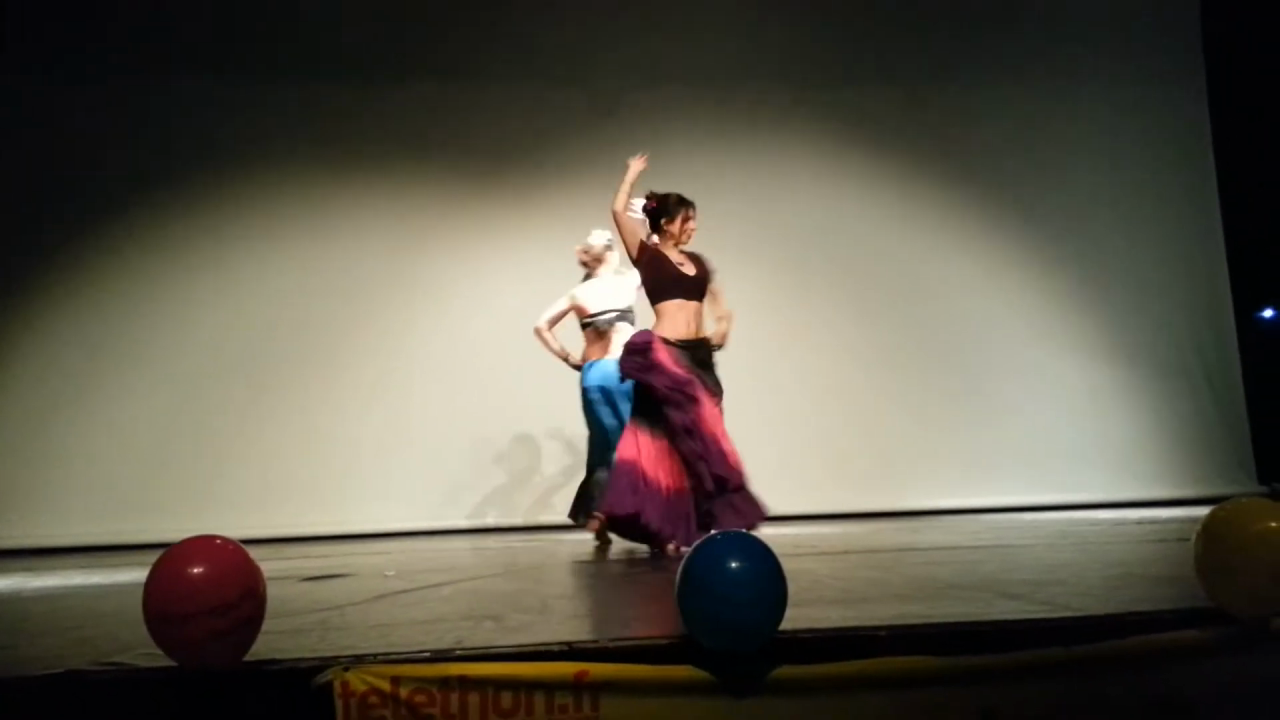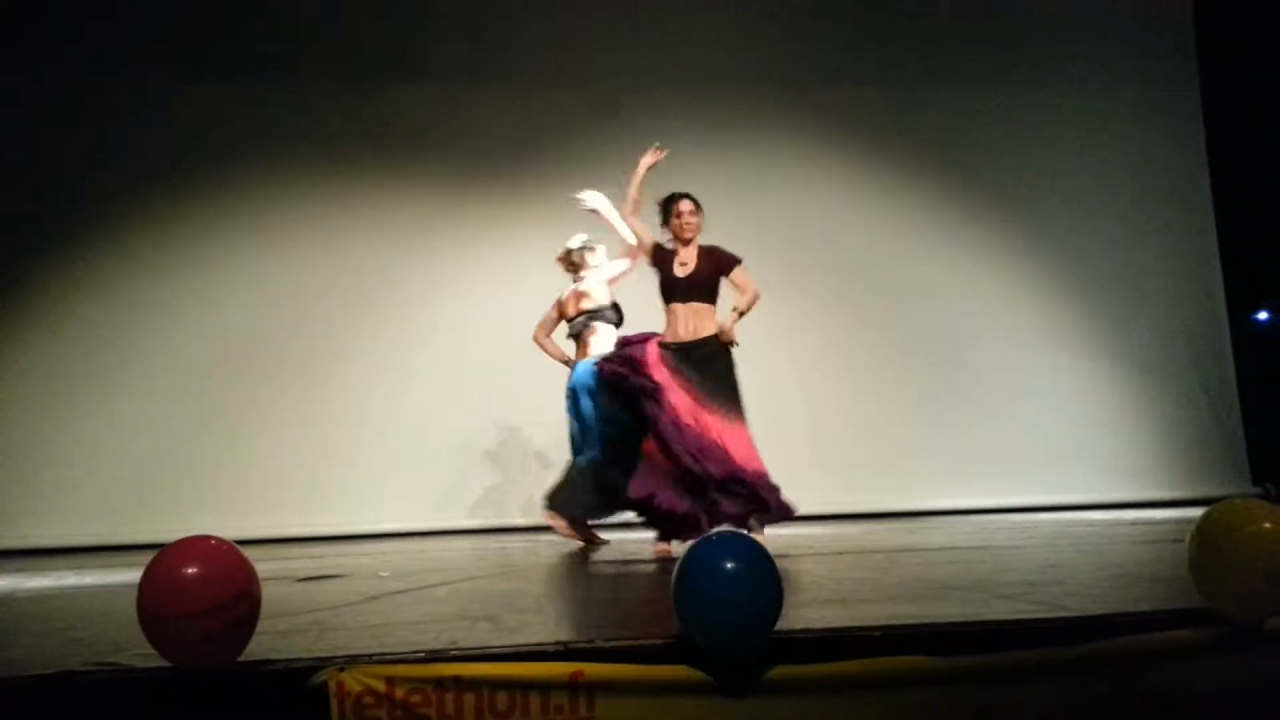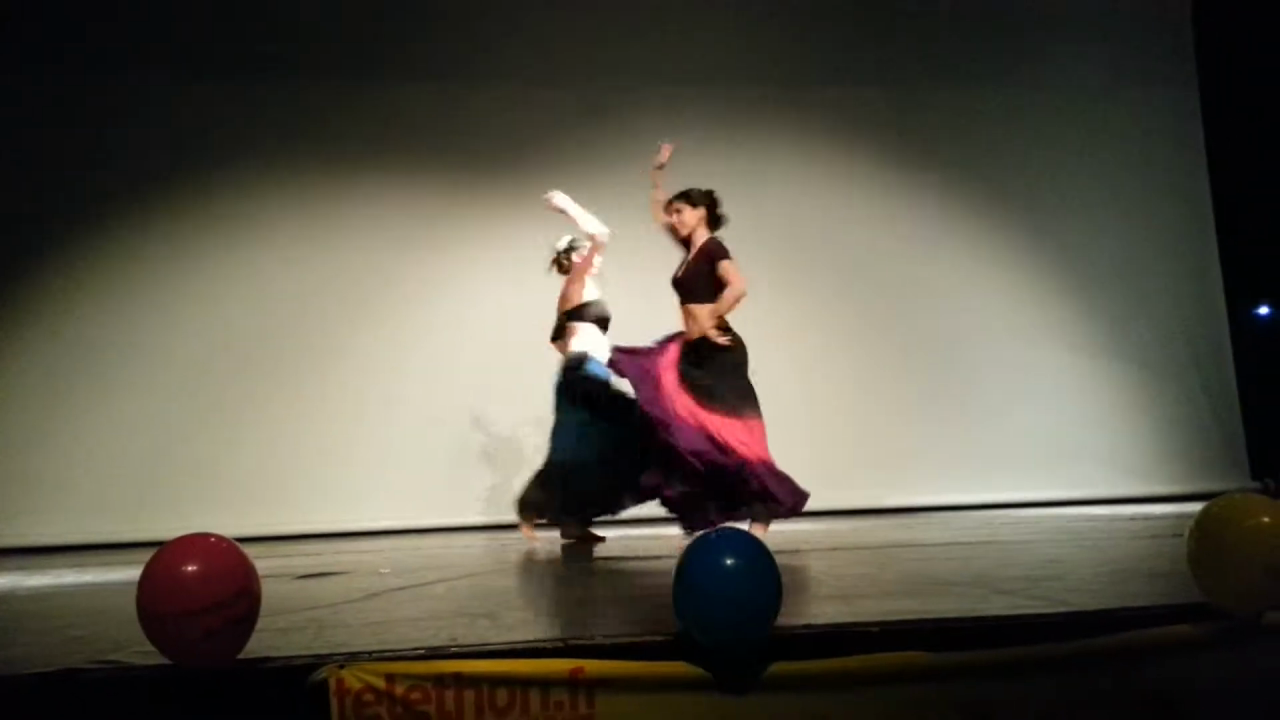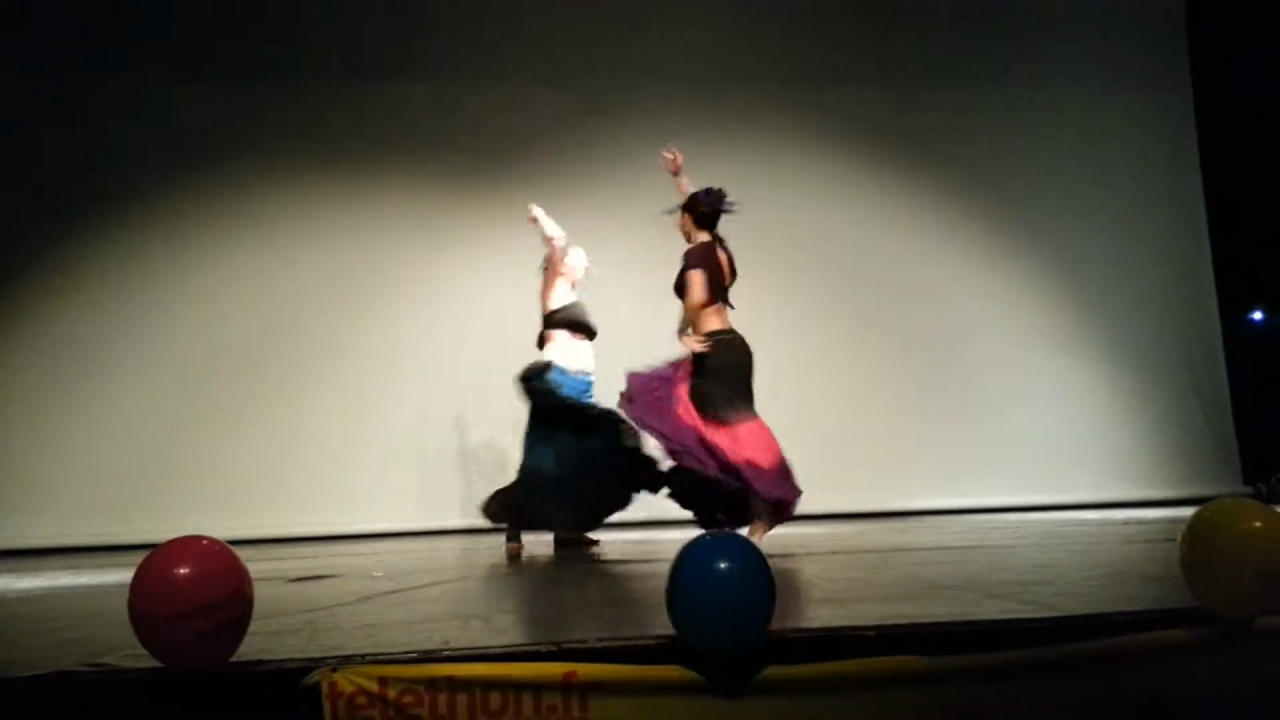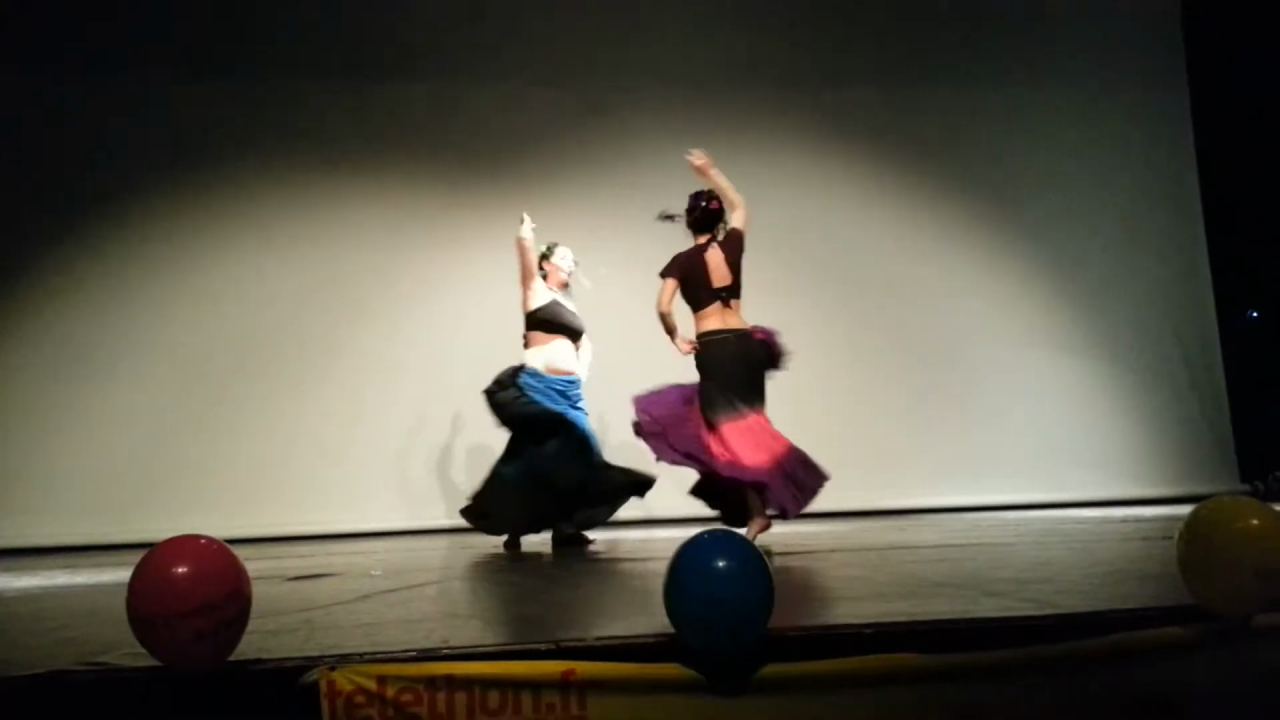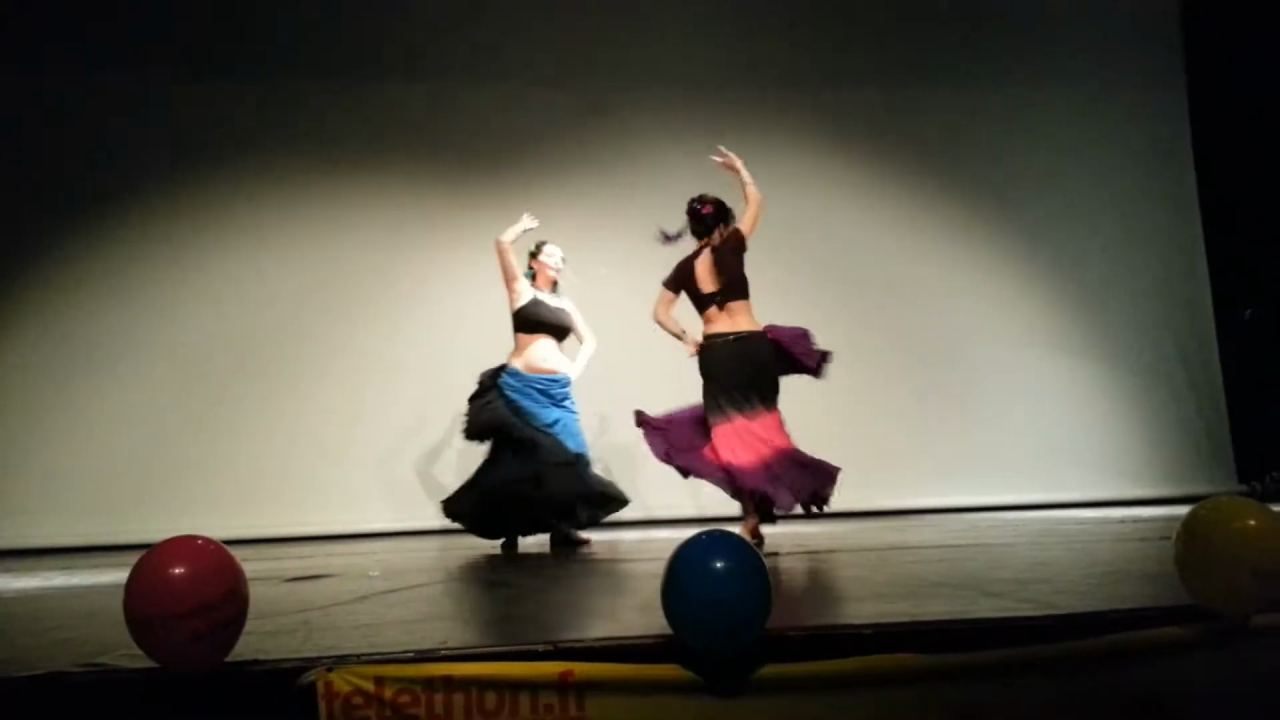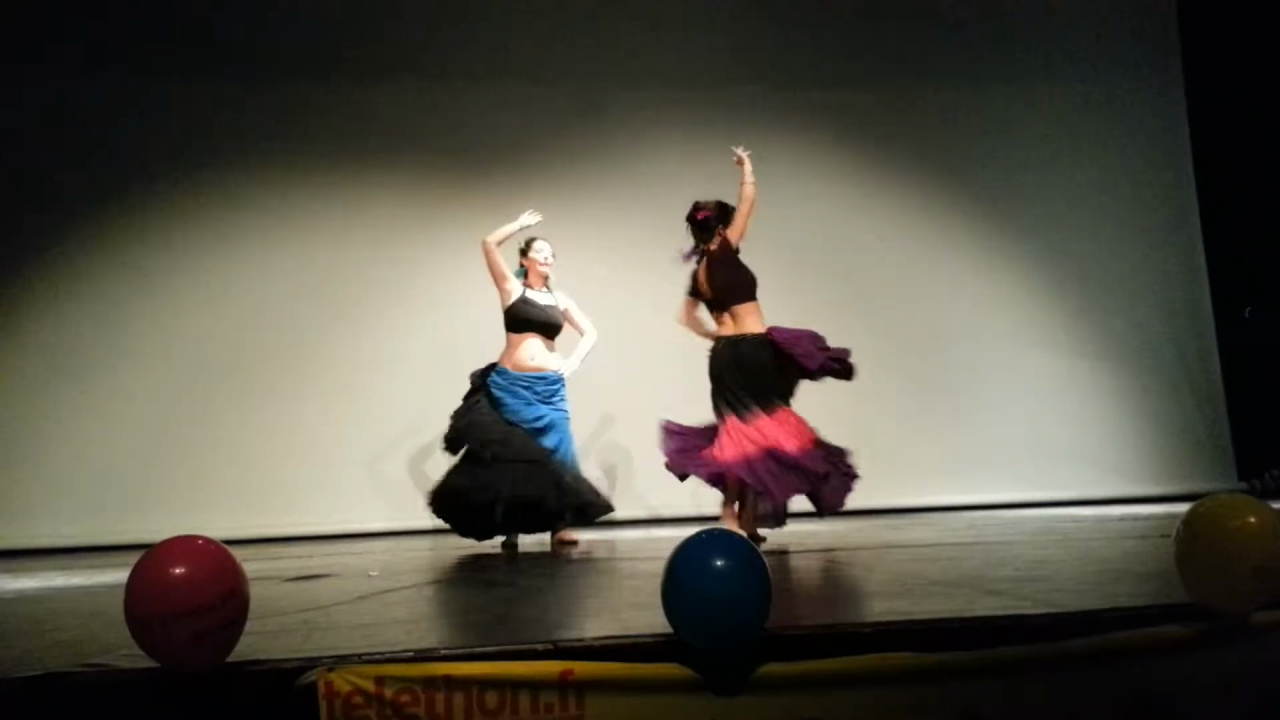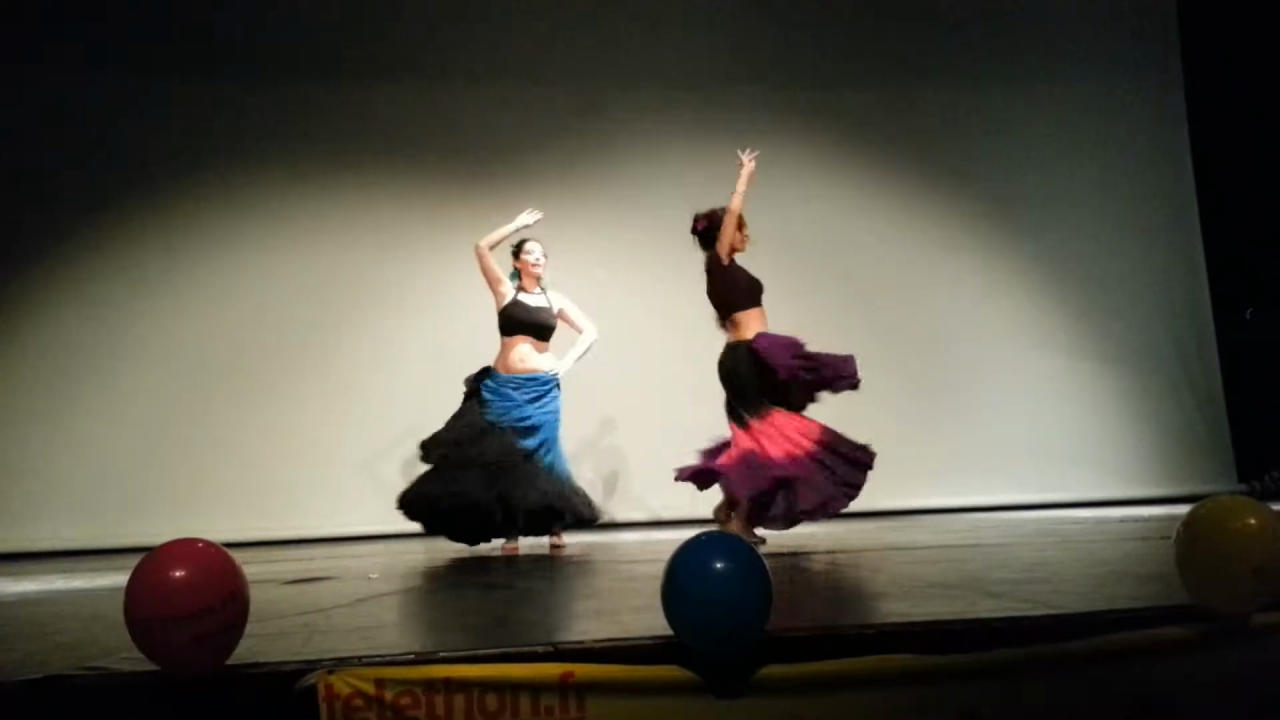
dt=0.1s
person 1, frame 1
left shoulder: (698, 262)
right shoulder: (646, 255)
left elbow: (718, 302)
right elbow: (618, 211)
left wrist: (722, 326)
right wrist: (633, 173)
left hip: (696, 355)
right hip: (662, 355)
left knee: (702, 437)
right knee: (666, 438)
right ankle: (666, 527)
person 1, frame 2
left shoulder: (715, 255)
right shoulder: (662, 256)
left elbow: (751, 290)
right elbow: (628, 214)
left wrist: (734, 319)
right wrist: (641, 168)
left hip: (709, 356)
right hip: (671, 356)
left knee: (723, 436)
right knee: (673, 440)
left ankle: (748, 517)
right ankle: (672, 527)
person 1, frame 3
left shoulder: (713, 249)
right shoulder: (692, 249)
left elbow: (739, 287)
right elbow: (657, 210)
left wrist: (712, 323)
right wrist: (659, 170)
left hip: (718, 353)
right hip: (691, 354)
left knee: (732, 432)
right knee: (688, 434)
left ankle: (759, 515)
right ankle: (698, 518)
person 1, frame 4
left shoulder: (696, 255)
right shoulder: (717, 248)
left elbow: (697, 298)
right elbow: (699, 207)
left wrist: (686, 333)
right wrist: (679, 177)
left hip: (715, 352)
right hip: (729, 347)
left knee: (731, 431)
right knee: (717, 430)
left ankle: (760, 515)
right ankle: (729, 515)
person 1, frame 5
left shoulder: (681, 262)
right shoulder: (732, 244)
left elbow: (663, 307)
right elbow: (738, 204)
left wrist: (676, 337)
right wrist: (710, 171)
left hip: (721, 353)
right hip: (749, 343)
left knee: (730, 431)
right knee: (743, 426)
left ankle: (755, 511)
right ankle: (757, 507)
person 1, frame 6
left shoulder: (681, 267)
right shoulder: (730, 249)
left elbow: (659, 315)
right elbow: (755, 201)
left wrist: (690, 339)
right wrist: (738, 165)
left hip: (714, 352)
right hip: (750, 345)
left knee: (731, 428)
right knee: (756, 425)
left ankle: (750, 513)
right ankle: (753, 515)
person 1, frame 7
left shoulder: (701, 271)
right shoulder: (727, 254)
left elbow: (689, 317)
right elbow: (748, 200)
right wrist: (747, 167)
left hip: (725, 355)
right hip: (755, 348)
left knee: (742, 430)
right knee: (771, 428)
left ankle: (734, 515)
right ankle: (752, 515)
person 1, frame 8
left shoulder: (723, 274)
right shoulder: (721, 265)
right elbow: (732, 211)
right wrist: (746, 174)
left hip: (742, 357)
right hip: (753, 356)
left knee: (757, 436)
right knee: (770, 432)
left ankle: (733, 515)
right ankle: (732, 515)
person 2, frame 1
left shoulder: (577, 294)
right shoulder: (624, 281)
left elbow: (541, 326)
left wrist: (570, 358)
left hip: (594, 374)
right hip: (623, 372)
left knee: (605, 445)
left ankle: (594, 513)
person 2, frame 2
left shoulder: (564, 297)
right shoulder: (598, 282)
left elbow: (539, 335)
right elbow: (633, 247)
right wrist: (606, 209)
left hip: (583, 376)
right hip: (601, 371)
left knee: (596, 447)
right knee: (605, 446)
left ankle: (577, 519)
right ankle: (562, 508)
person 2, frame 3
left shoulder: (572, 294)
right shoulder: (577, 282)
left elbow: (557, 337)
right elbow: (599, 236)
right wrist: (570, 207)
left hip: (581, 374)
right hip: (585, 371)
left knee: (593, 444)
right knee: (575, 448)
left ankle: (572, 519)
right ankle: (533, 509)
person 2, frame 4
left shoulder: (573, 302)
right shoulder: (555, 289)
right elbow: (557, 239)
left wrist: (588, 367)
right wrist: (541, 219)
left hip: (578, 386)
right hip: (558, 381)
left knee: (590, 449)
right knee: (552, 454)
left ankle: (569, 528)
right ankle: (516, 528)
person 2, frame 5
left shoulder: (568, 305)
right shoulder: (535, 290)
left elbow: (585, 343)
right elbow: (524, 241)
left wrist: (583, 369)
right wrist: (527, 226)
left hip: (567, 389)
right hip: (535, 384)
left knee: (575, 452)
right knee: (531, 455)
left ankle: (566, 526)
right ankle: (512, 529)
person 2, frame 6
left shoulder: (564, 304)
right shoulder: (520, 290)
left elbow: (587, 339)
right elbow: (503, 243)
left wrist: (577, 366)
right wrist: (524, 225)
left hip: (557, 388)
right hip: (519, 384)
left knee: (566, 451)
right knee: (522, 453)
left ankle: (564, 527)
right ankle: (511, 528)
person 2, frame 7
left shoulder: (560, 299)
right shoulder: (511, 288)
left elbow: (590, 333)
right elbow: (489, 244)
left wrist: (572, 363)
right wrist: (521, 224)
left hip: (548, 386)
right hip: (509, 383)
left knee: (553, 448)
right knee: (506, 452)
left ankle: (559, 523)
right ankle: (509, 526)
person 2, frame 8
left shoulder: (555, 300)
right shoulder: (505, 291)
left elbow: (590, 331)
right elbow: (481, 247)
left wrist: (568, 361)
right wrist: (518, 224)
left hip: (541, 388)
right hip: (502, 386)
left knee: (541, 450)
right knee: (499, 454)
left ankle: (555, 524)
right ankle: (510, 529)
